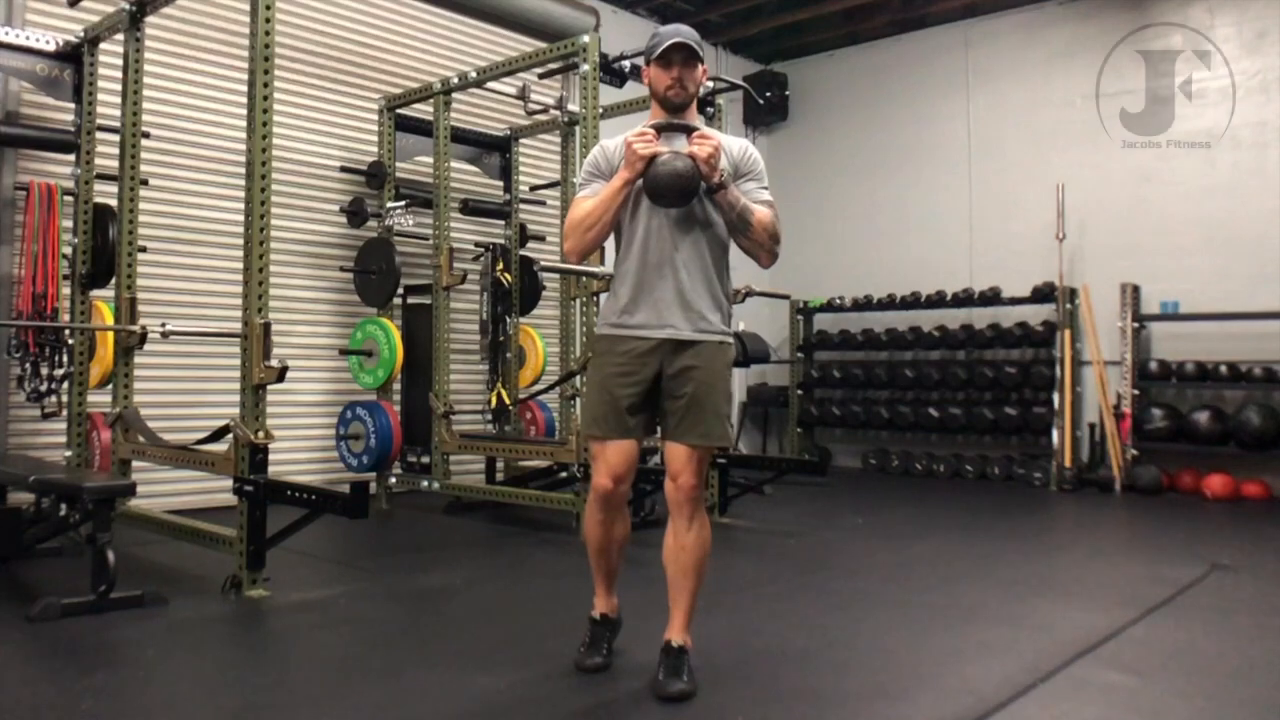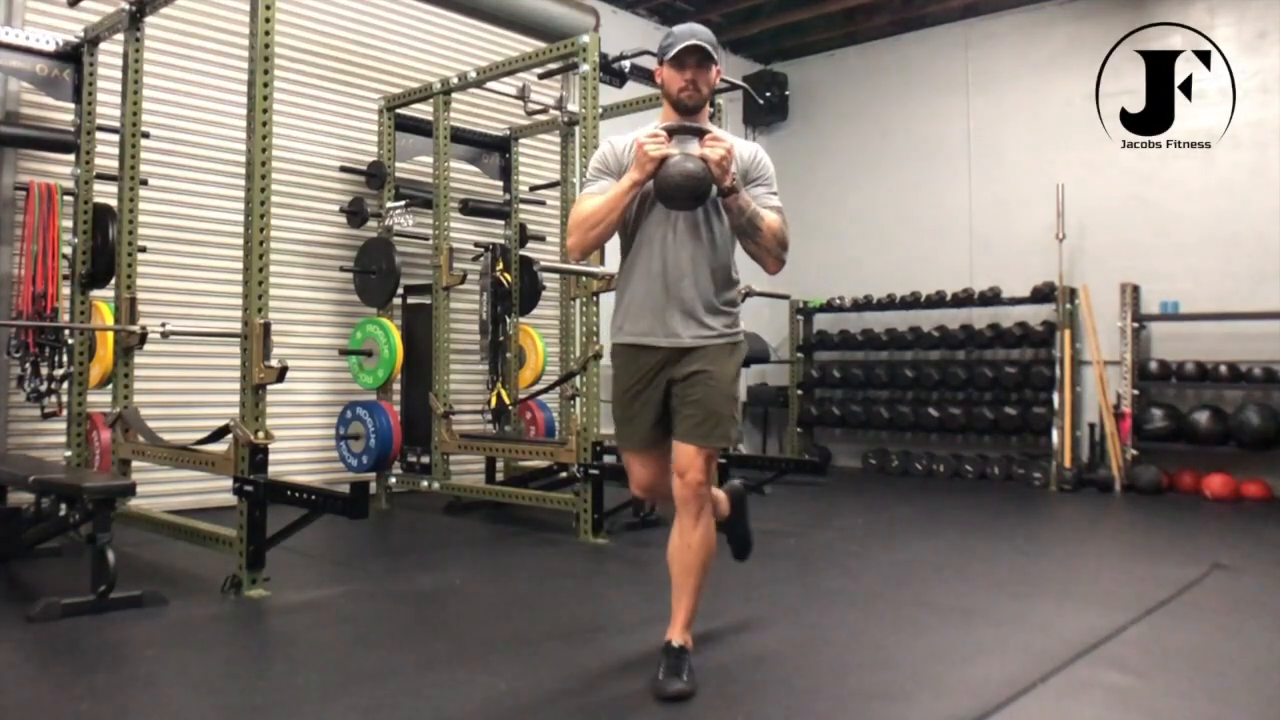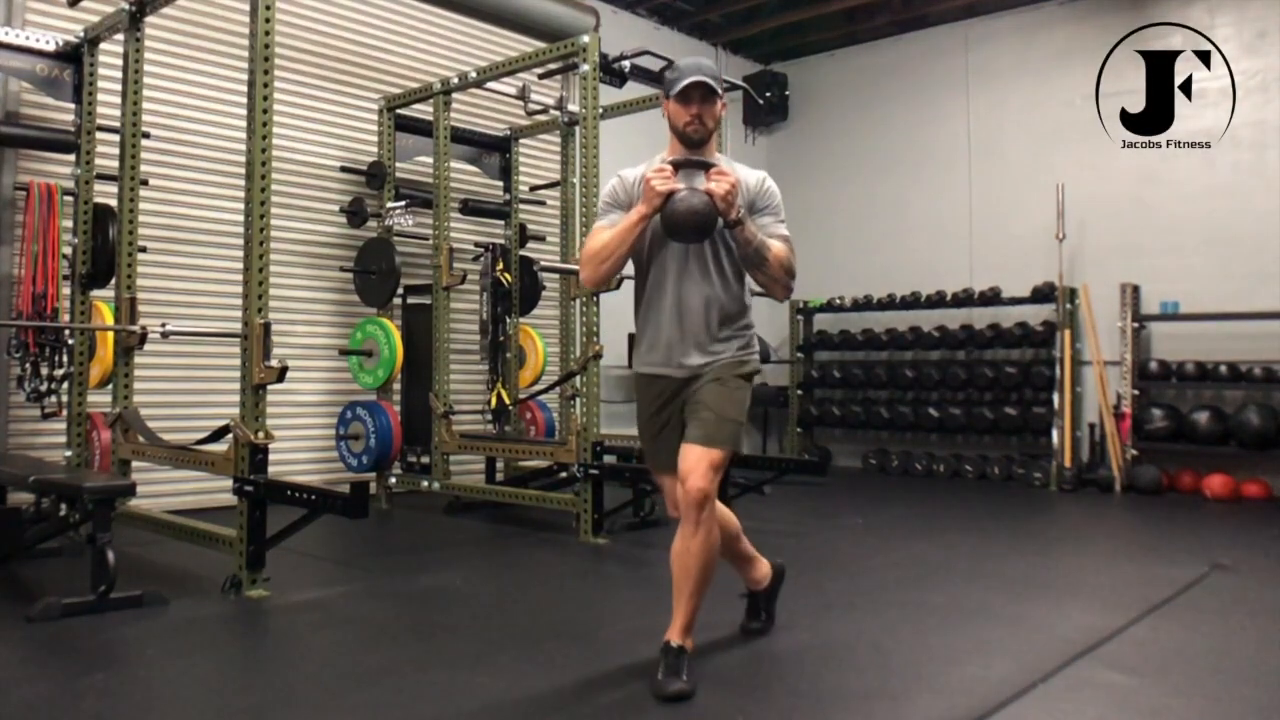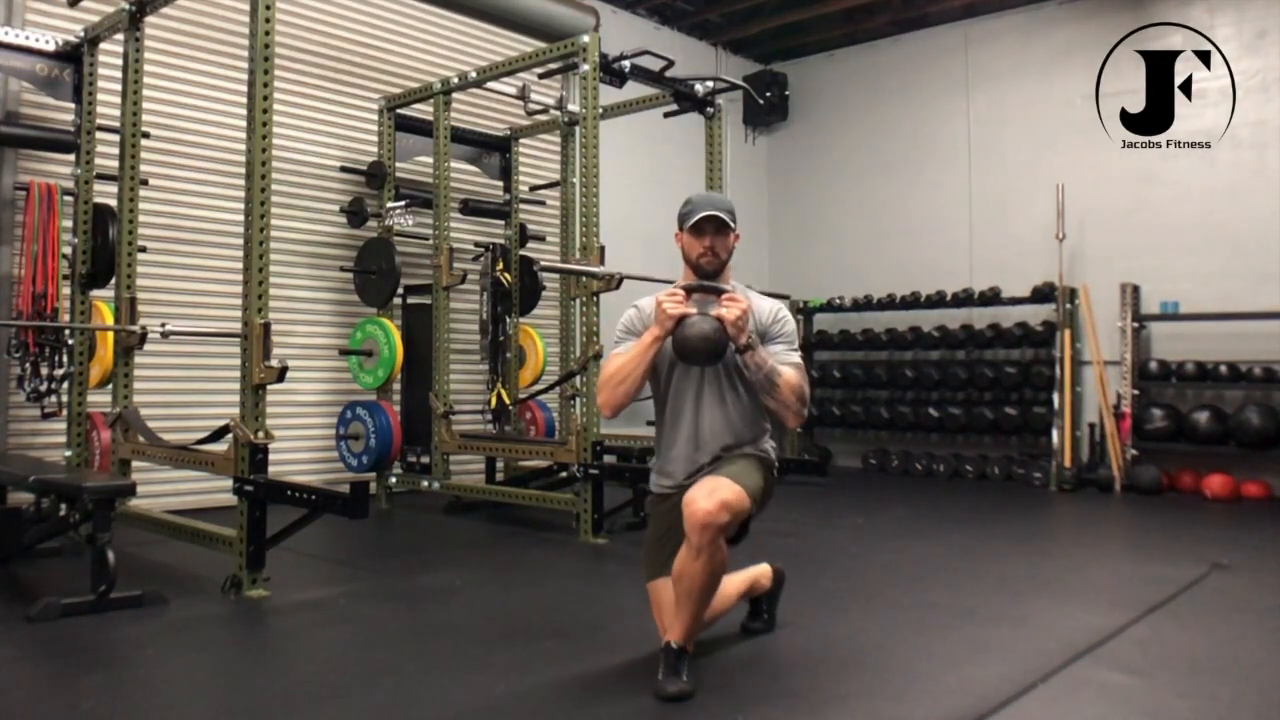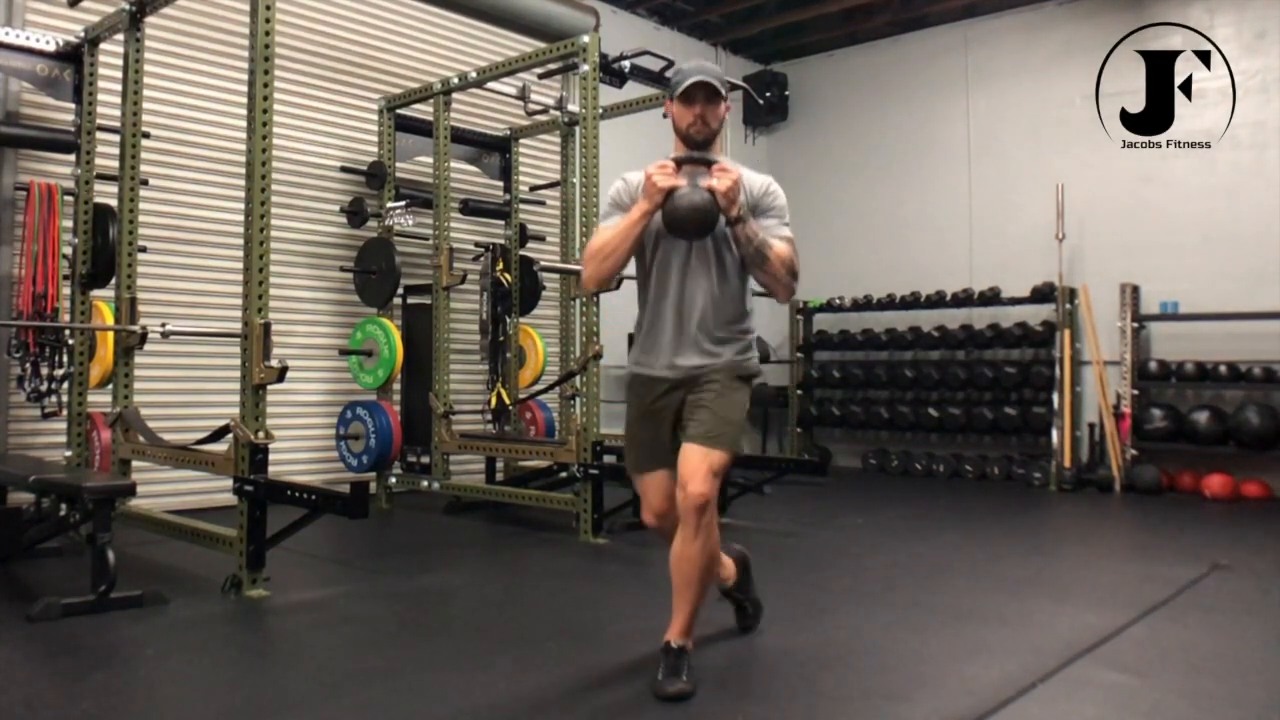
dt=0.7s
person 1, frame 1
left shoulder: (736, 153)
right shoulder: (610, 152)
left elbow: (767, 249)
right elbow: (575, 246)
left wrist: (716, 180)
right wrist: (628, 175)
left hip: (700, 339)
right hip: (624, 335)
left knee: (685, 490)
right knee: (608, 482)
left ankle: (676, 643)
right ankle: (604, 611)
person 1, frame 2
left shoulder: (745, 156)
right shoulder: (619, 150)
left elbow: (775, 256)
right elbow: (577, 242)
left wrist: (728, 185)
right wrist: (638, 175)
left hip: (708, 341)
right hip: (638, 339)
left knee: (689, 485)
right knee: (647, 483)
left ankle: (677, 641)
right ankle: (726, 506)
person 1, frame 3
left shoulder: (753, 185)
right shoulder: (629, 184)
left elbow: (783, 286)
right elbow: (590, 275)
left wrist: (734, 217)
right wrist: (645, 208)
left hip: (722, 361)
right hip: (656, 366)
left knee: (695, 489)
right knee: (686, 507)
left ankle: (677, 642)
right ankle: (761, 575)
person 1, frame 4
left shoulder: (768, 314)
right shoulder: (645, 313)
left elbow: (795, 413)
right elbow: (608, 403)
left wrist: (744, 341)
right wrist: (657, 332)
left hip: (742, 461)
right hip: (671, 480)
left knee: (705, 511)
right knee: (681, 621)
left ankle: (677, 651)
right ankle: (762, 579)
person 1, frame 5
left shoulder: (758, 189)
right shoulder: (633, 186)
left elbow: (784, 286)
right elbow: (593, 277)
left wrist: (735, 213)
right wrist: (646, 207)
left hip: (721, 368)
right hip: (652, 370)
left knee: (695, 495)
right knee: (658, 512)
left ankle: (677, 643)
right ankle: (729, 570)
